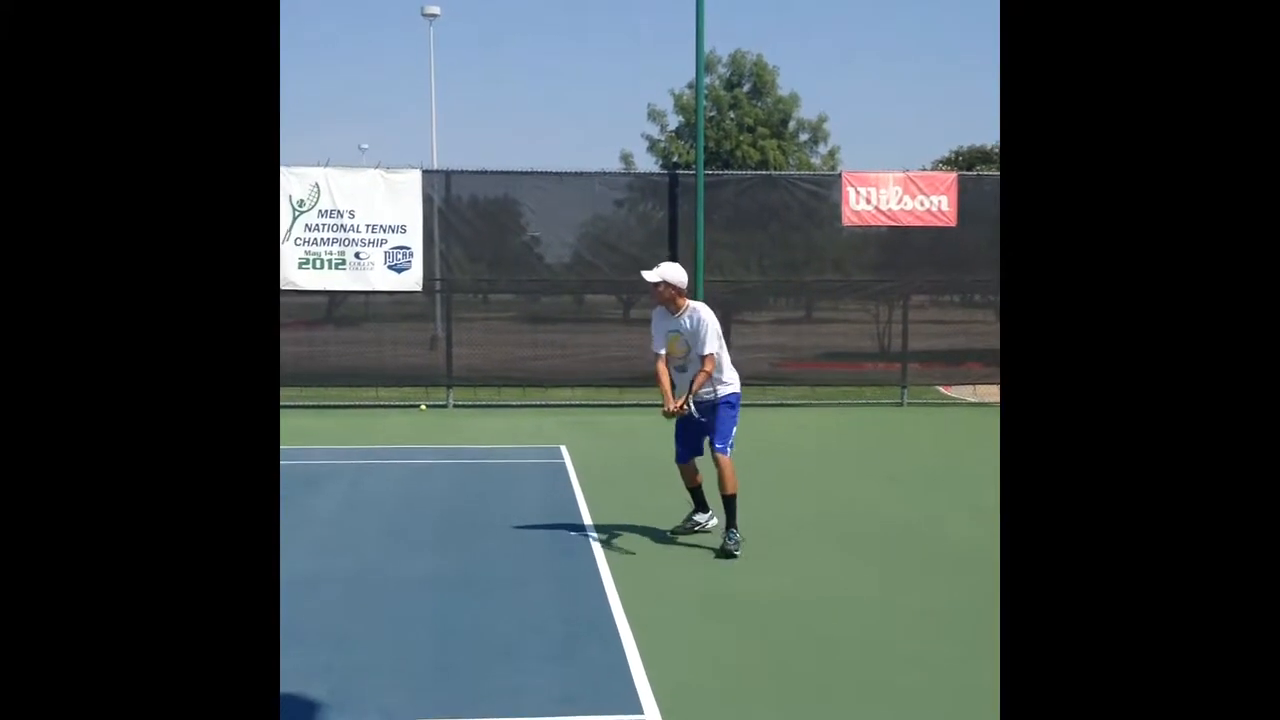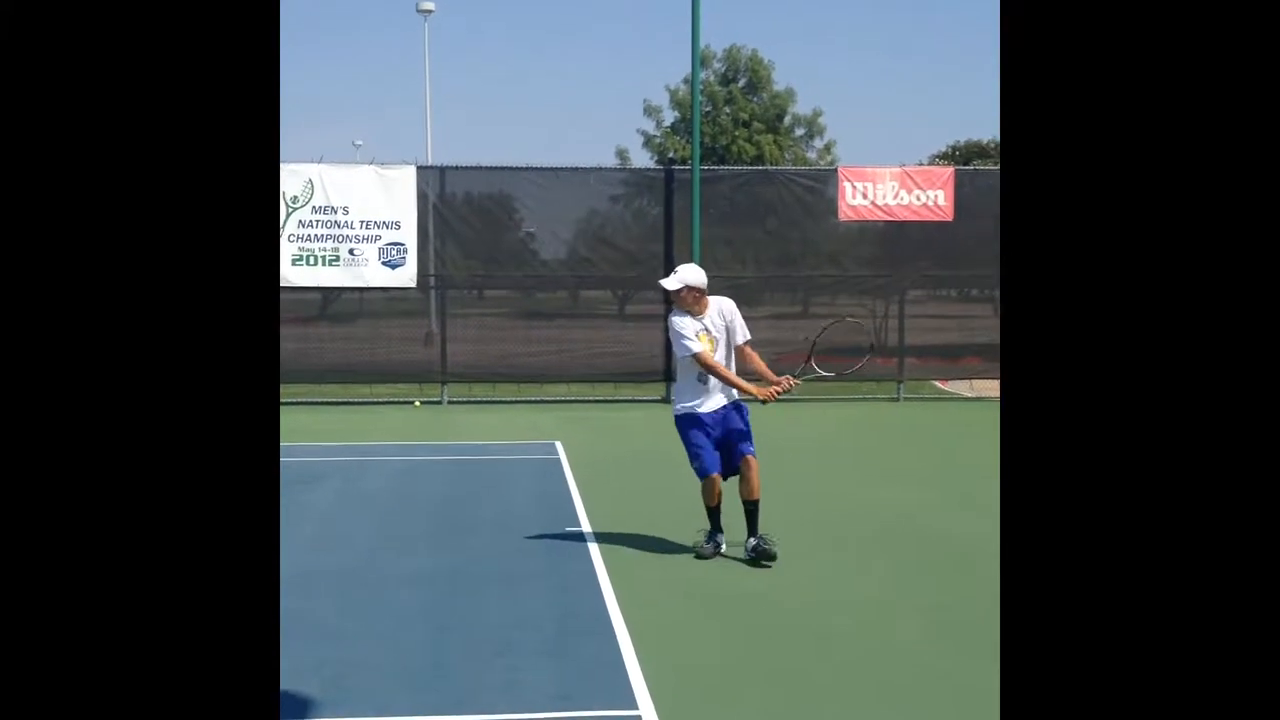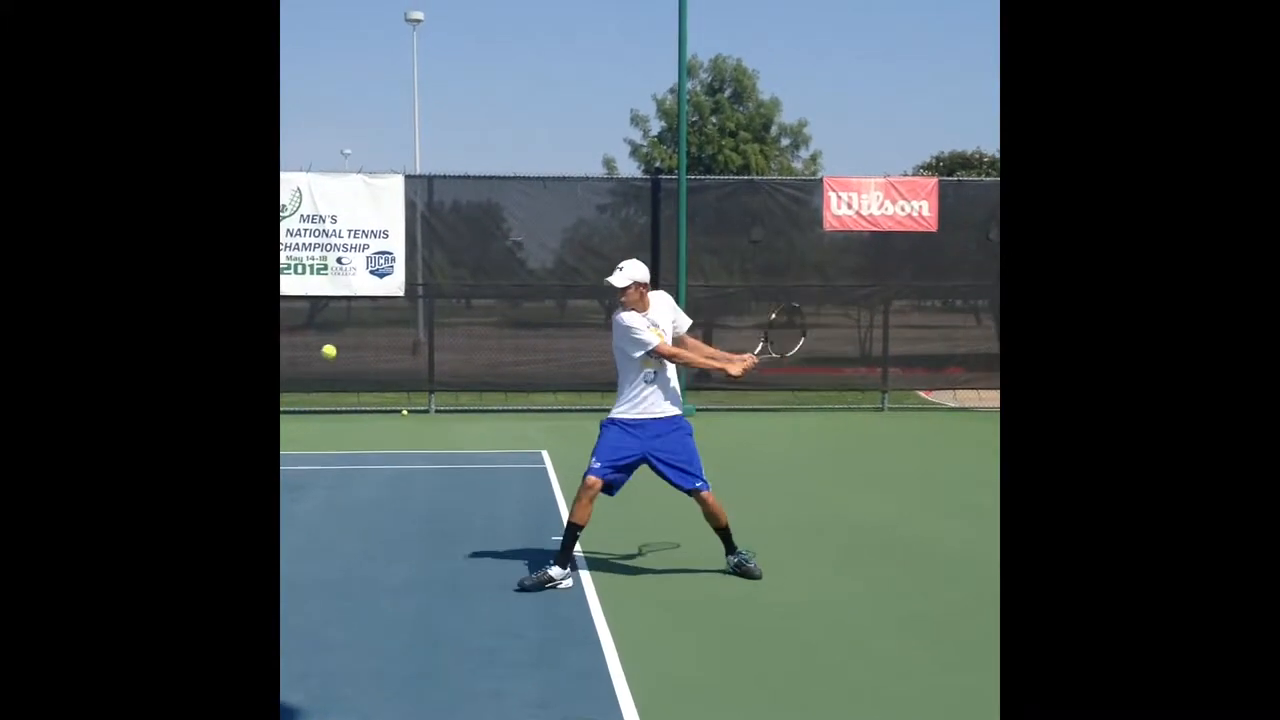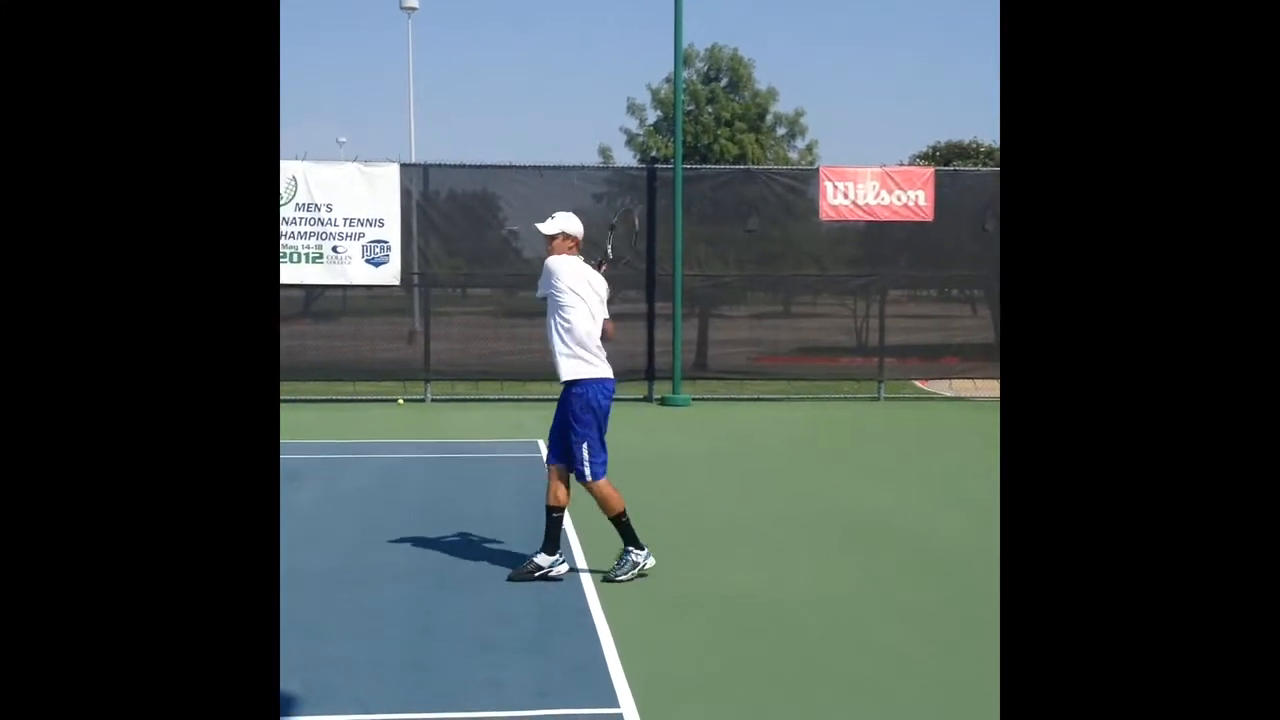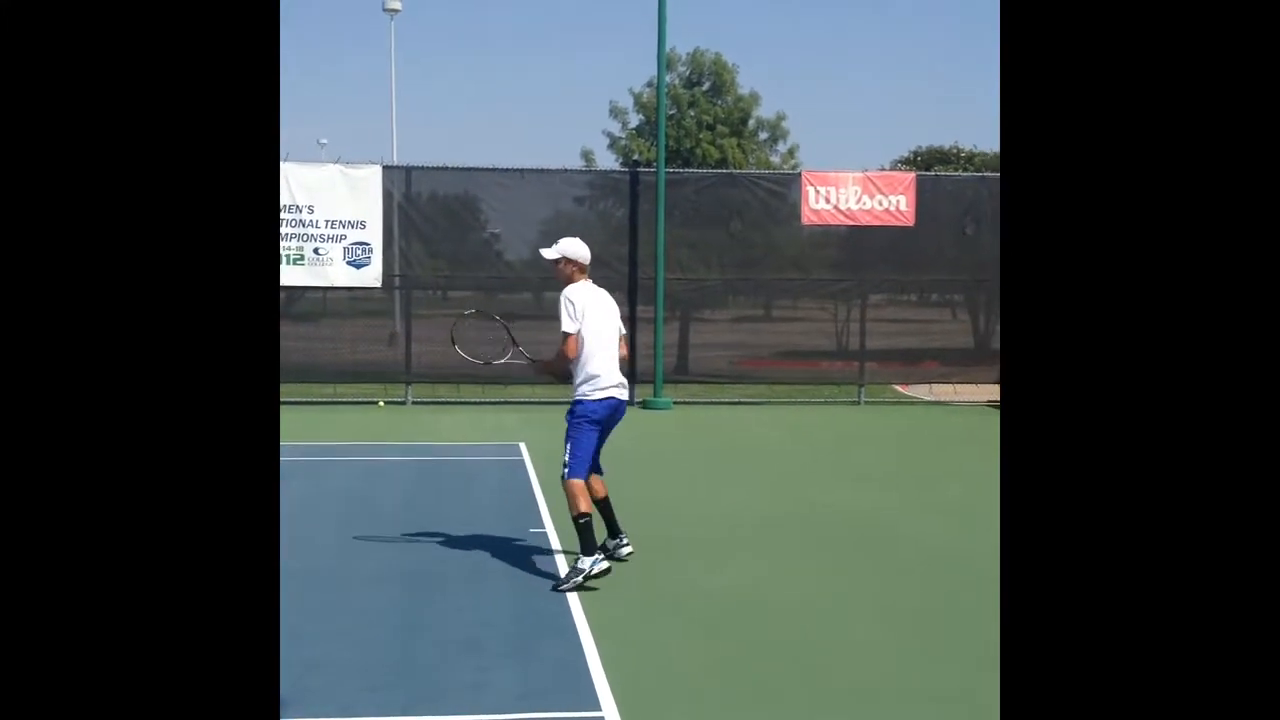
dt=0.5s
person 1, frame 1
left shoulder: (702, 315)
right shoulder: (659, 316)
left elbow: (708, 367)
right elbow: (661, 363)
left wrist: (685, 398)
right wrist: (669, 399)
left hip: (722, 392)
right hip: (689, 396)
left knee: (721, 455)
right knee: (683, 459)
left ankle: (732, 531)
right ankle: (702, 513)
person 1, frame 2
left shoulder: (724, 307)
right shoulder: (677, 321)
left elbow: (745, 352)
right elbow: (710, 366)
left wrist: (773, 379)
right wrist: (754, 391)
left hip: (726, 404)
right hip: (691, 411)
left knee: (747, 460)
right knee: (710, 475)
left ankle: (753, 537)
right ankle: (715, 532)
person 1, frame 3
left shoulder: (663, 301)
right shoulder: (624, 320)
left elbow: (685, 341)
right elbow: (672, 354)
left wrist: (731, 357)
right wrist: (724, 367)
left hip: (668, 420)
right hip: (626, 421)
left knee: (703, 493)
right knee: (590, 483)
left ankle: (734, 554)
right ankle: (559, 568)
person 1, frame 4
left shoulder: (555, 266)
right shoulder: (595, 278)
left elbow: (548, 295)
right elbow: (606, 332)
left hip: (587, 384)
right hip: (584, 384)
left knee: (592, 476)
right knee: (558, 468)
left ankle: (636, 551)
right ankle: (550, 557)
person 1, frame 5
left shoulder: (571, 295)
right shoulder: (606, 298)
left elbow: (569, 352)
right elbow: (623, 351)
left wrist: (546, 366)
left hip: (591, 398)
right hip: (617, 395)
left knee: (573, 477)
right knee: (587, 467)
left ankle: (590, 557)
right ankle: (616, 538)
